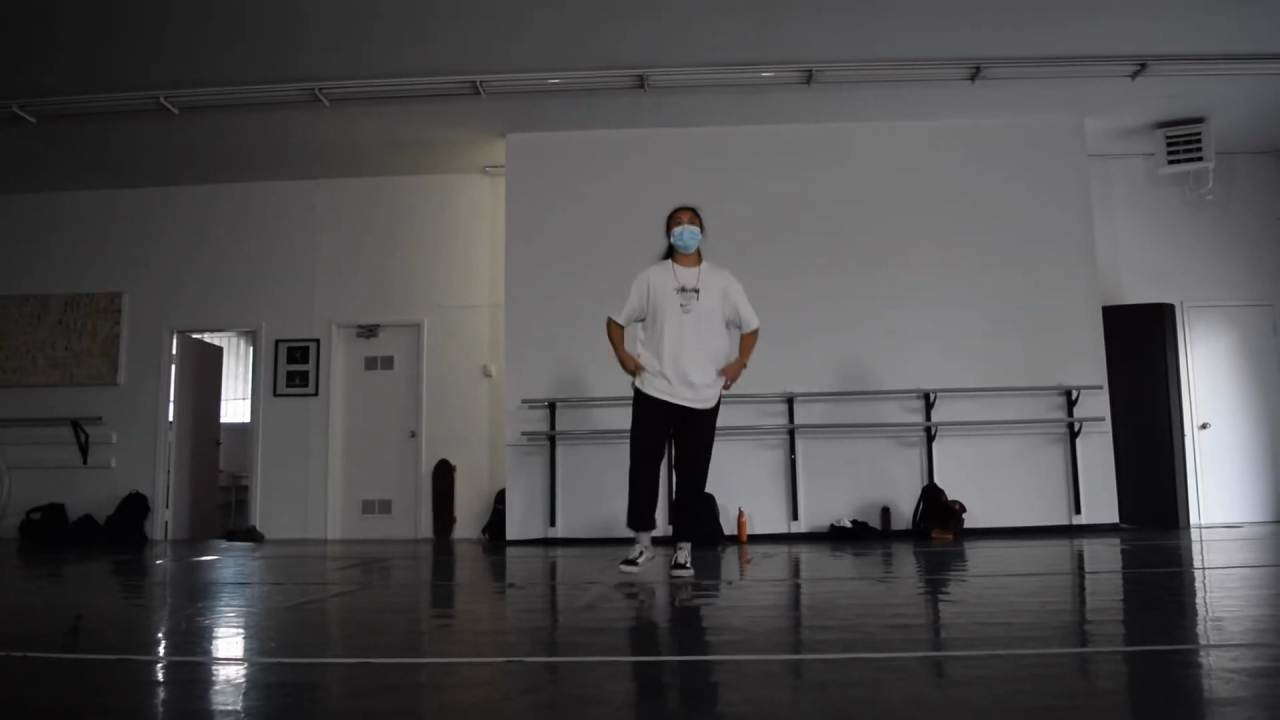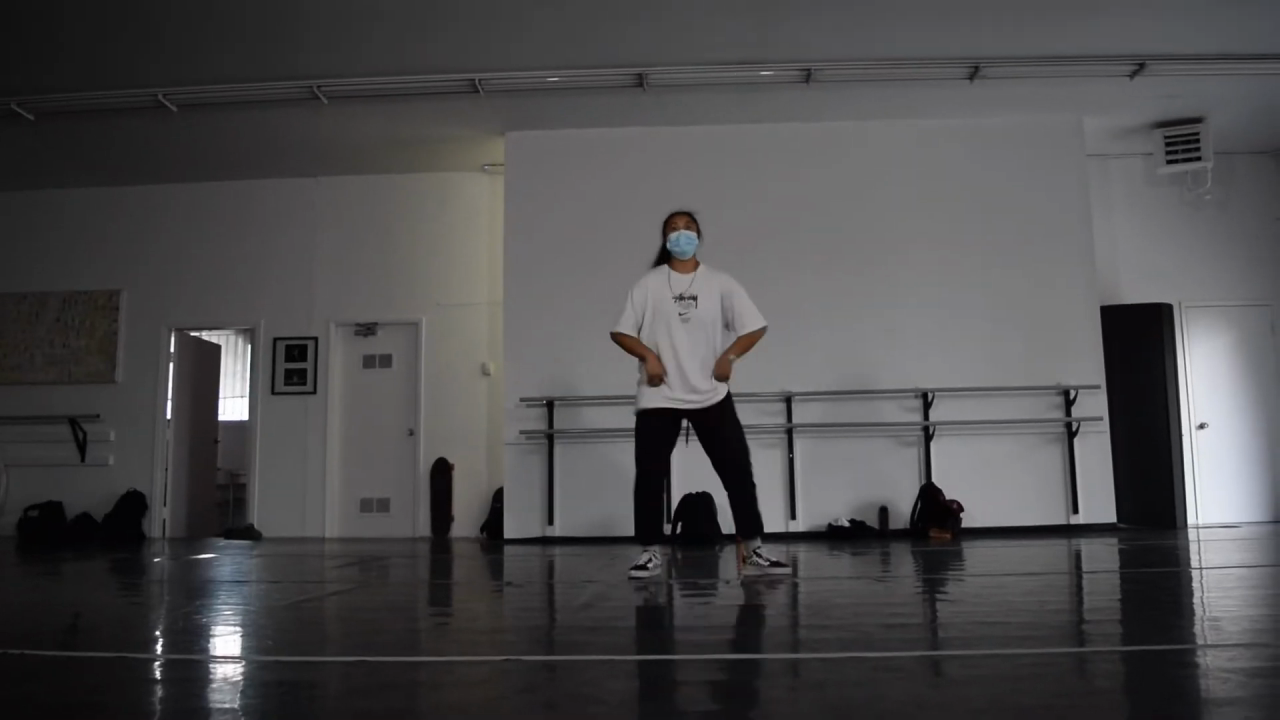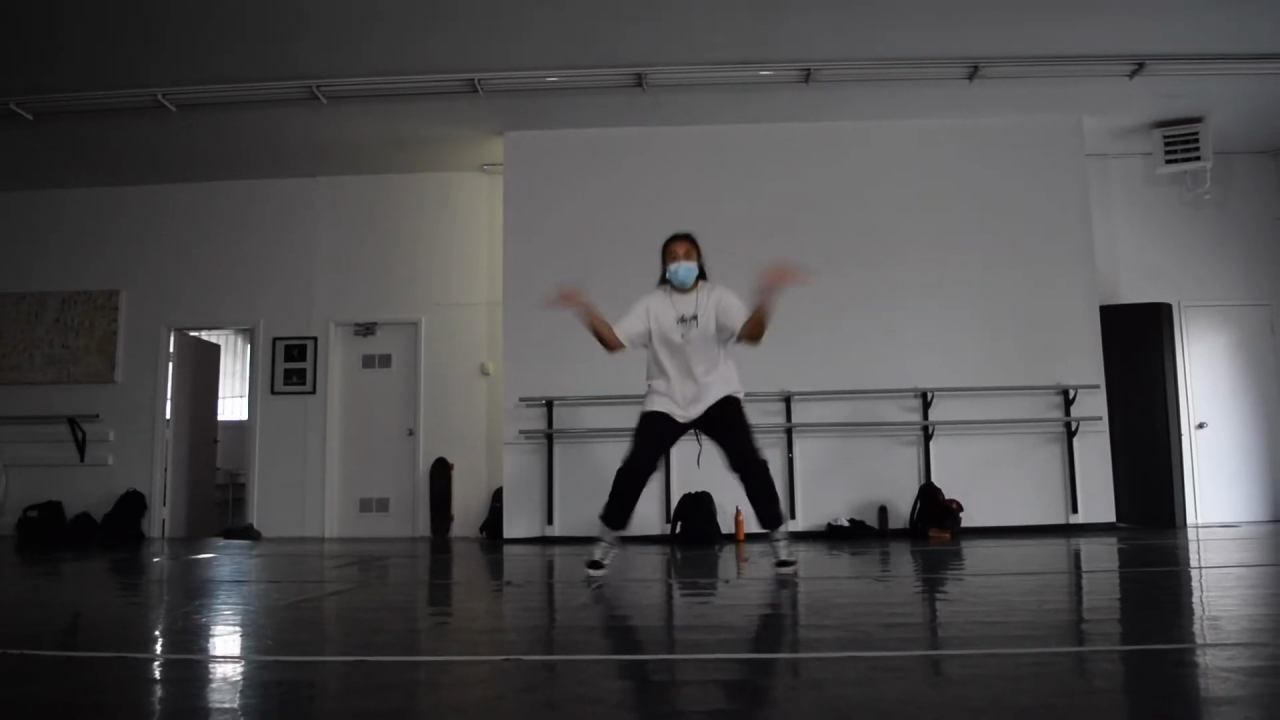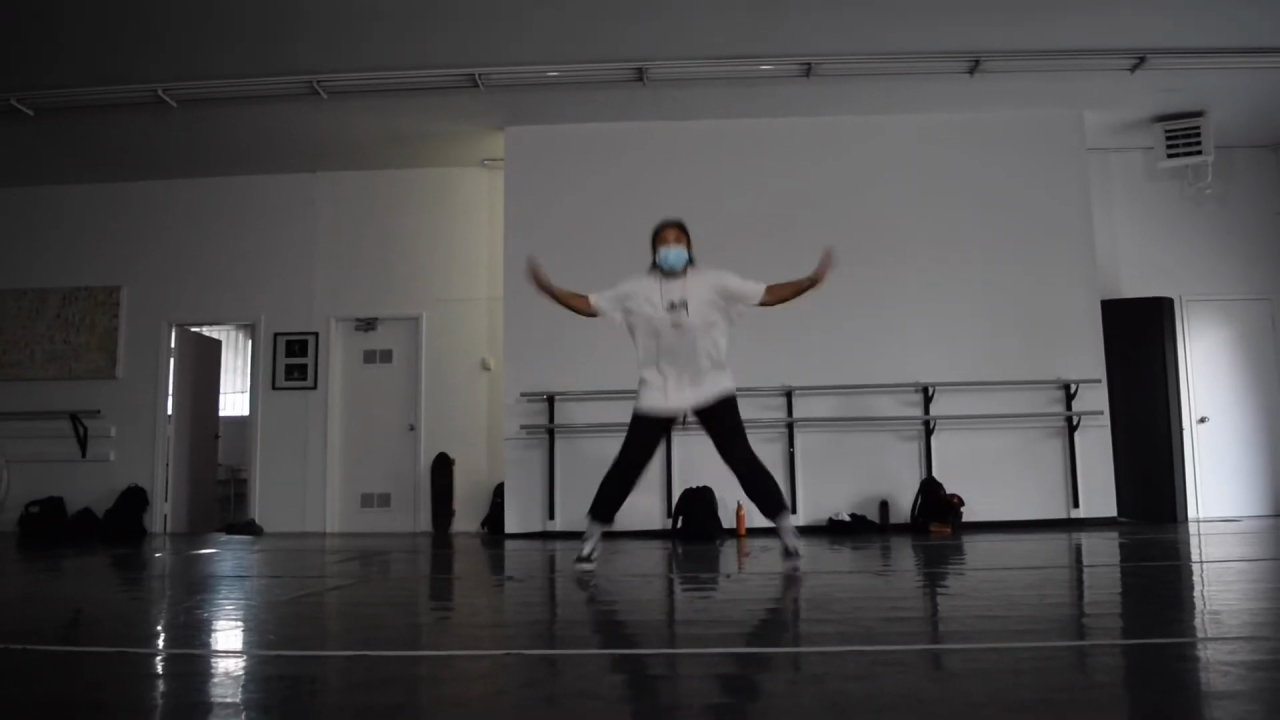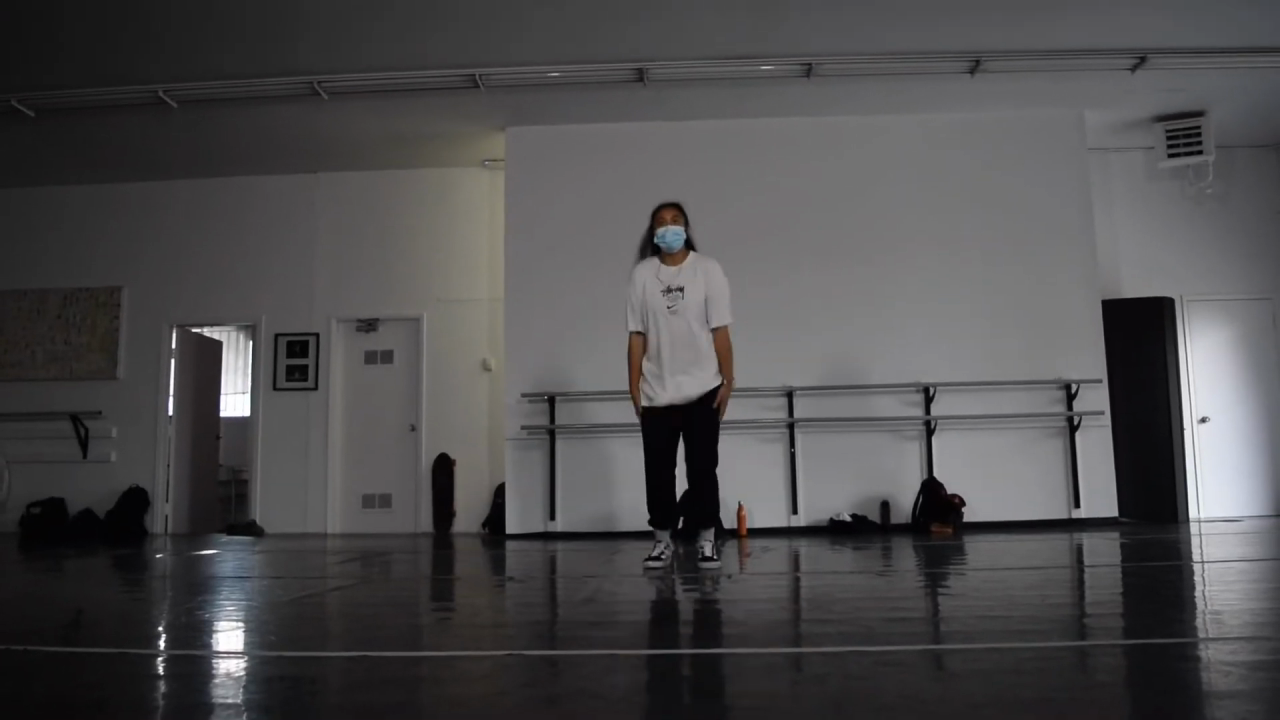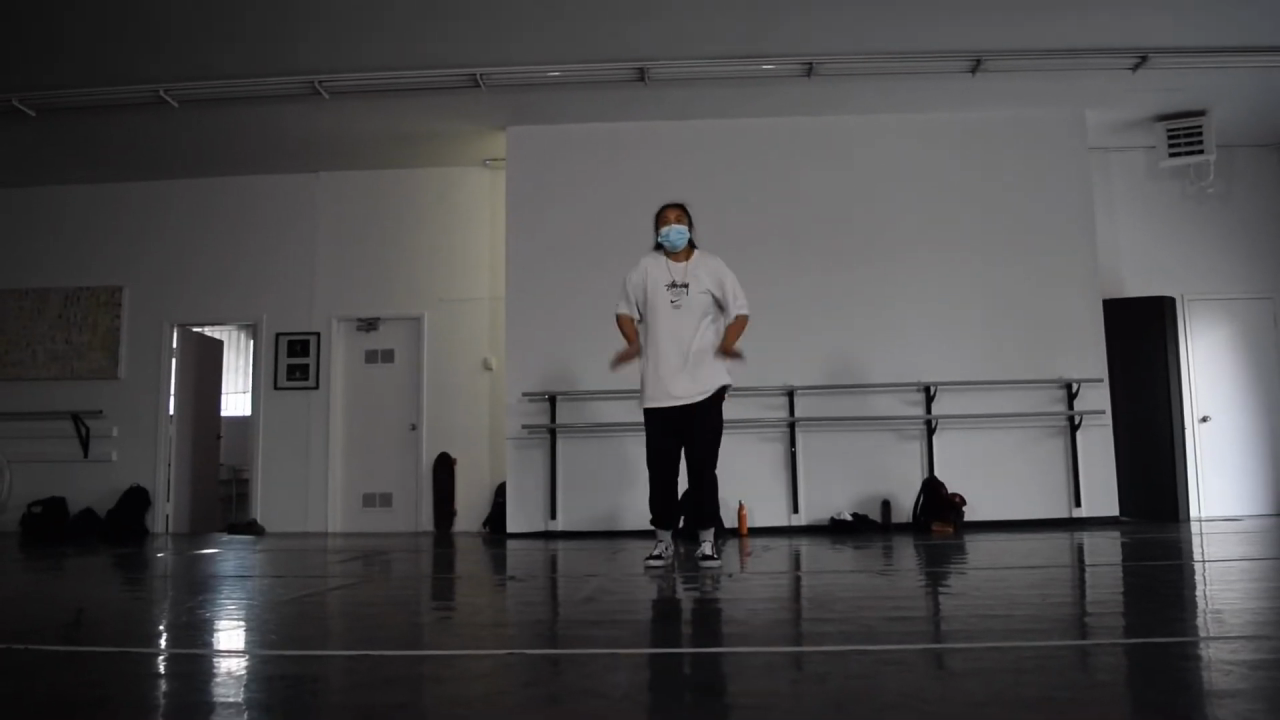
dt=0.3s
person 1, frame 1
left shoulder: (722, 279)
right shoulder: (651, 277)
left elbow: (750, 325)
right elbow: (617, 321)
left wrist: (739, 362)
right wrist: (622, 352)
left hip: (703, 392)
right hip: (654, 388)
left knee: (692, 471)
right knee: (645, 462)
left ankle: (683, 548)
right ankle: (642, 542)
person 1, frame 2
left shoulder: (721, 283)
right shoulder: (649, 284)
left elbow: (755, 327)
right elbow: (621, 332)
left wrist: (729, 356)
right wrist: (647, 355)
left hip: (711, 394)
right hip: (660, 395)
left knee: (737, 467)
right knee: (650, 471)
left ankle: (752, 549)
right ankle: (651, 550)
person 1, frame 3
left shoulder: (718, 296)
right shoulder: (650, 303)
left elbow: (750, 334)
right elbow: (614, 341)
left wrist: (765, 299)
right wrist: (585, 310)
left hip: (716, 396)
right hip: (666, 402)
left knee: (749, 462)
right knee: (634, 469)
left ankle: (778, 536)
right ankle: (607, 540)
person 1, frame 4
left shoulder: (713, 282)
right shoulder: (637, 290)
left elbow: (766, 294)
right elbow: (590, 305)
left wrist: (812, 281)
right wrist: (547, 287)
left hip: (712, 389)
right hip: (658, 394)
left knee: (741, 459)
right knee: (628, 464)
left ankle: (785, 525)
right ankle: (593, 533)
person 1, frame 5
left shoulder: (707, 269)
right shoulder: (642, 273)
left elbow: (719, 328)
right elbow: (637, 334)
left wrist: (727, 381)
right wrist: (635, 385)
left hip: (703, 387)
right hip: (657, 391)
left knee: (702, 465)
right knee: (657, 467)
left ankle: (707, 541)
right ankle: (663, 541)
person 1, frame 6
left shoulder: (712, 266)
right shoulder: (645, 268)
left elbow: (739, 311)
right elbow: (625, 312)
left wrist: (728, 343)
right wrist: (633, 343)
left hip: (705, 386)
right hip: (659, 389)
left knee: (702, 465)
right knee: (661, 466)
left ankle: (706, 540)
right ankle: (664, 540)
